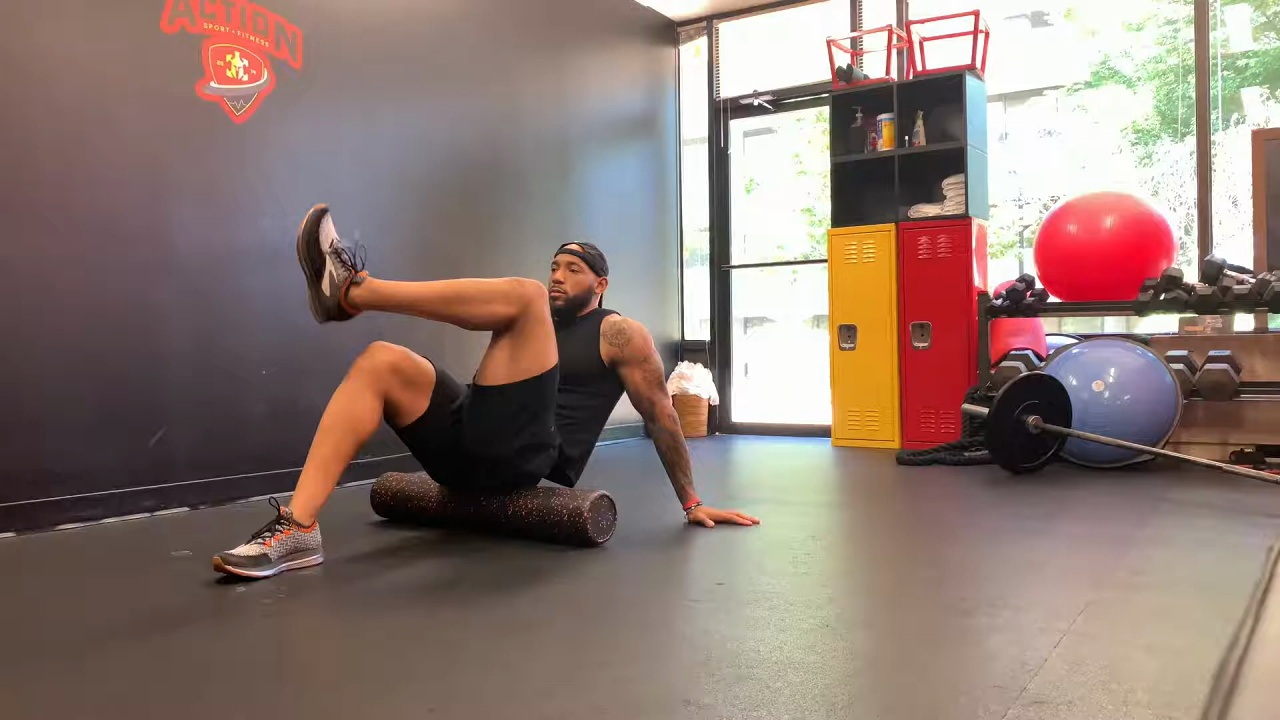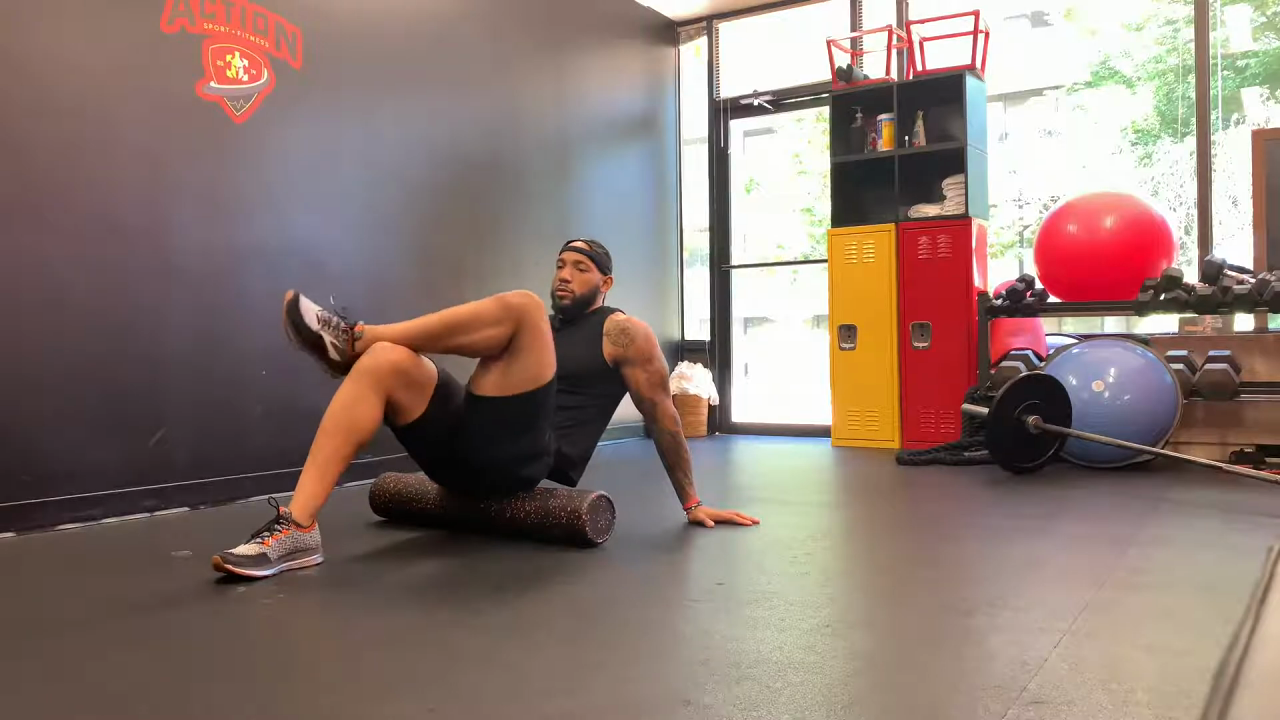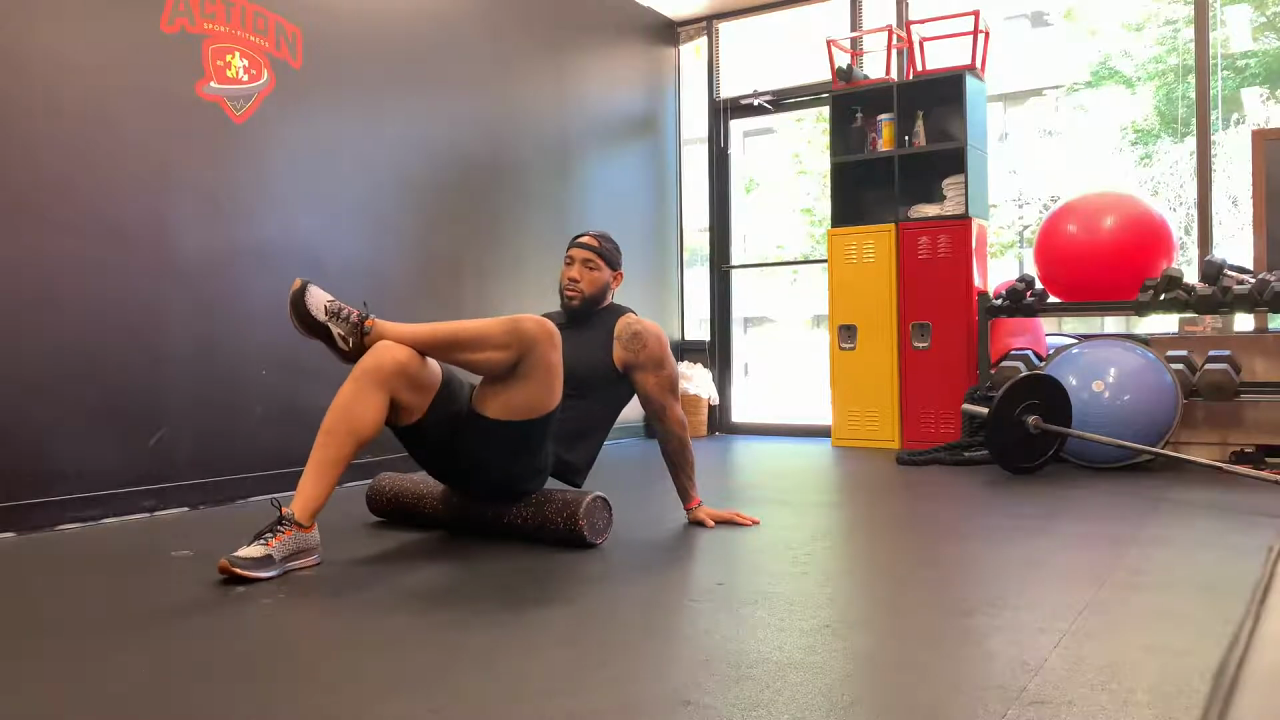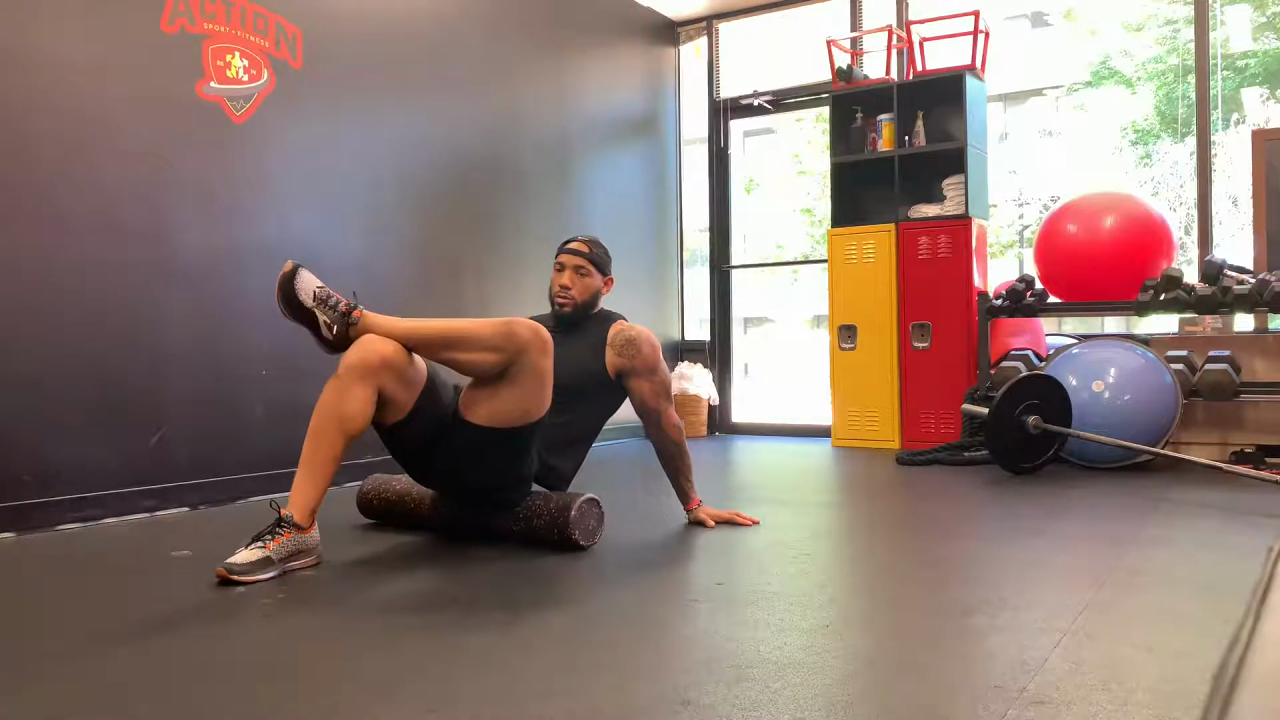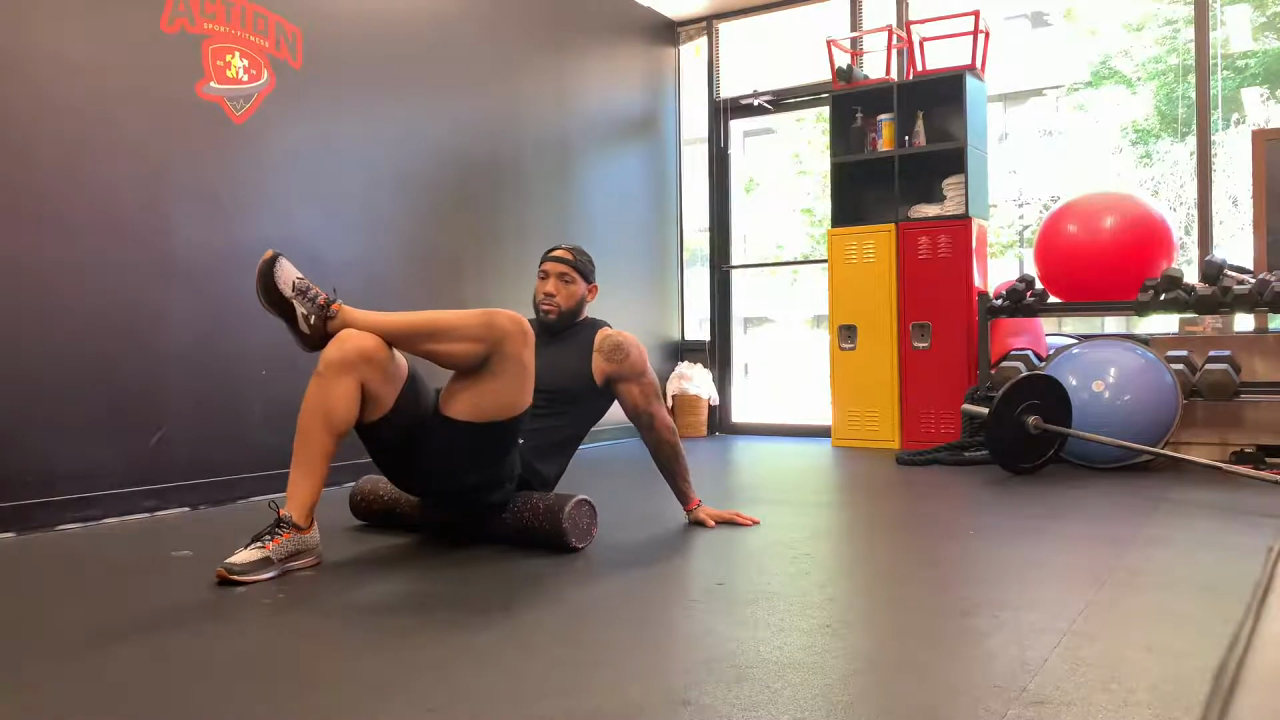
dt=0.4s
person 1, frame 1
left shoulder: (620, 335)
right shoulder: (544, 330)
left elbow: (660, 414)
left wrist: (691, 502)
left hip: (519, 452)
right hip: (471, 449)
left knee: (524, 296)
right knee: (382, 361)
left ankle: (350, 290)
right ankle: (298, 528)
person 1, frame 2
left shoulder: (624, 334)
right shoulder: (544, 333)
left elbow: (662, 415)
left wrist: (691, 502)
left hip: (516, 456)
right hip: (469, 445)
left knee: (522, 306)
right knee: (385, 362)
left ankle: (355, 338)
right ankle: (297, 528)
person 1, frame 3
left shoulder: (635, 335)
right shoulder: (548, 323)
left elbow: (669, 419)
left wrist: (692, 503)
left hip: (518, 463)
right hip: (468, 441)
left knee: (533, 334)
right knee: (387, 362)
left ankle: (365, 329)
right ankle: (297, 529)
person 1, frame 4
left shoulder: (626, 342)
right shoulder: (534, 327)
left elbow: (664, 423)
left wrist: (692, 504)
left hip: (504, 468)
right hip: (450, 445)
left knee: (525, 339)
right knee: (371, 356)
left ankle: (352, 319)
right ankle: (296, 529)
person 1, frame 5
left shoulder: (612, 348)
right shoulder: (521, 341)
left elbow: (656, 425)
left wrist: (691, 503)
left hip: (486, 472)
right hip: (432, 452)
left knee: (506, 328)
right knee: (352, 350)
left ankle: (330, 315)
right ankle: (295, 530)
